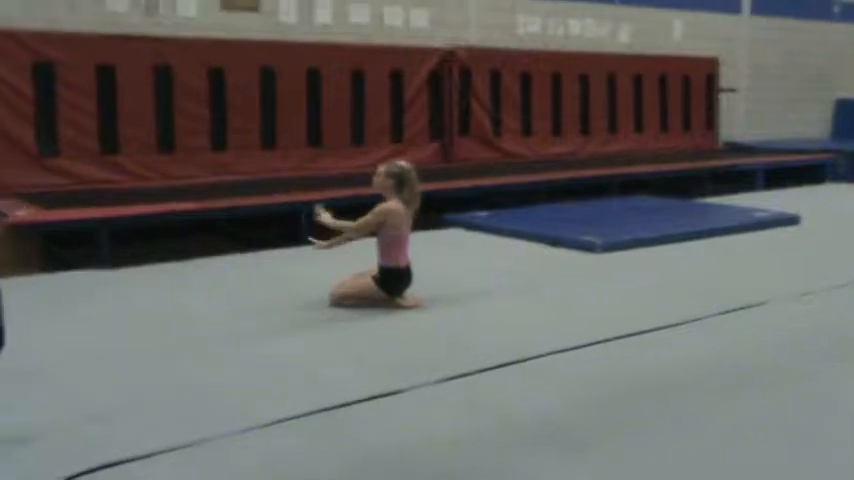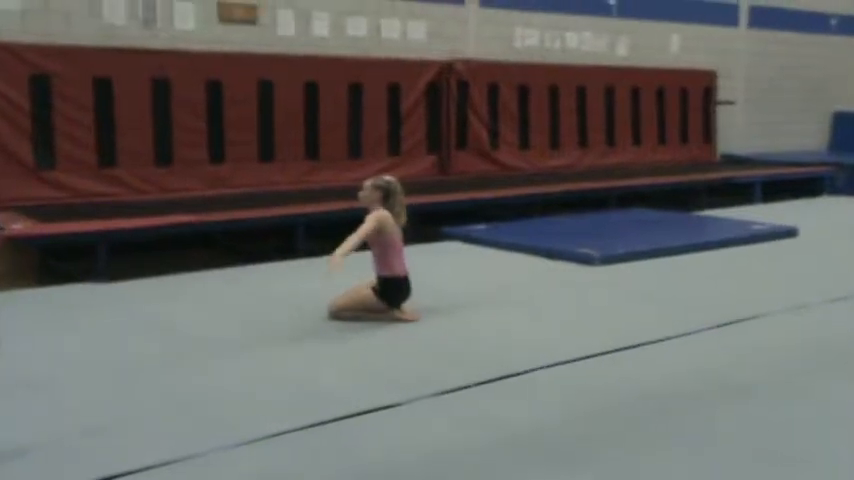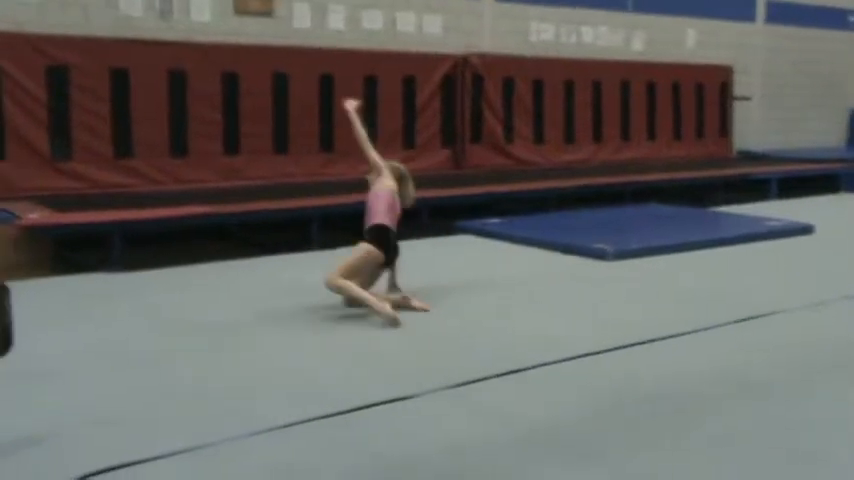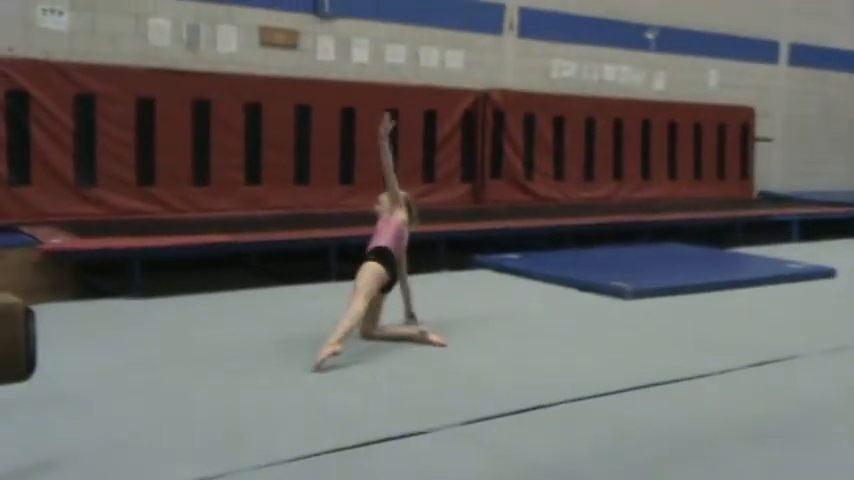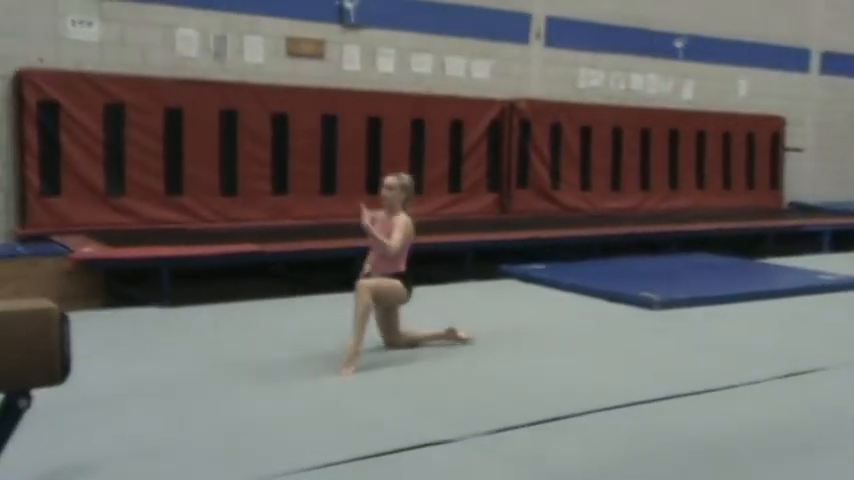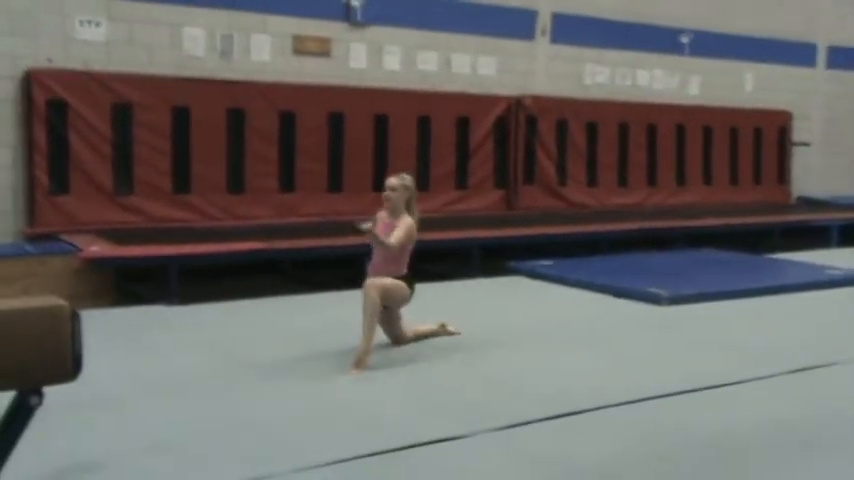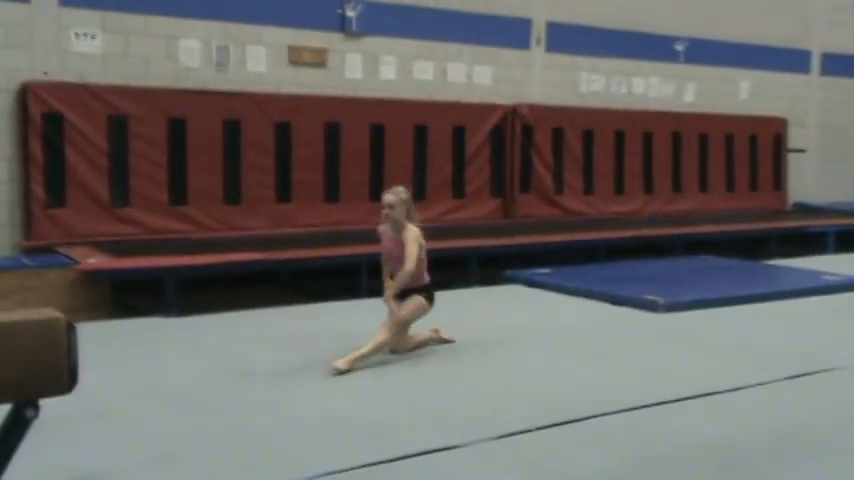
dt=0.4s
person 1, frame 1
left shoulder: (387, 209)
right shoulder: (401, 205)
left elbow: (354, 228)
right elbow: (363, 230)
left wrist: (329, 221)
right wrist: (329, 243)
left hip: (392, 277)
right hip: (399, 273)
left knee: (336, 296)
right knee: (348, 285)
left ankle: (394, 301)
right ankle: (393, 294)
person 1, frame 2
left shoulder: (377, 216)
right shoulder: (386, 216)
left elbow: (360, 234)
left wrist: (338, 254)
left hip: (392, 287)
right hip: (395, 283)
left knee: (335, 308)
right knee: (343, 299)
left ankle: (392, 313)
right ankle: (389, 307)
person 1, frame 3
left shoulder: (386, 177)
right shoulder: (391, 194)
left elbow: (366, 144)
left wrist: (352, 113)
right wrist: (392, 282)
left hip: (379, 240)
right hip: (387, 245)
left knee: (334, 280)
right knee: (353, 295)
left ankle: (379, 305)
right ankle: (400, 299)
person 1, frame 4
left shoulder: (397, 209)
right shoulder: (399, 234)
left elbow: (390, 175)
right elbow: (402, 275)
left wrist: (383, 137)
right wrist: (409, 312)
left hip: (379, 259)
right hip: (388, 266)
left knee: (359, 301)
right knee: (368, 330)
left ankle: (334, 342)
right ankle: (418, 333)
person 1, frame 5
left shoulder: (403, 221)
right shoulder: (378, 216)
left elbow: (391, 250)
left wrist: (369, 228)
right wrist: (367, 267)
left hip: (398, 284)
right hip: (385, 283)
left knee: (362, 286)
right knee: (392, 340)
left ankle: (353, 353)
right ankle: (444, 334)
person 1, frame 6
left shoulder: (407, 223)
right shoulder: (380, 216)
left elbow: (391, 245)
left wrist: (372, 232)
left hip: (400, 285)
right hip: (383, 286)
left knee: (371, 285)
right knee: (398, 337)
left ankle: (363, 354)
right ankle: (438, 329)
person 1, frame 7
left shoulder: (412, 233)
right shoulder: (382, 230)
left elbow: (410, 269)
left wrist: (390, 293)
right wrist: (388, 292)
left hip: (421, 293)
right hip: (398, 292)
left knee: (393, 324)
right knee: (397, 345)
right ankle: (432, 336)
